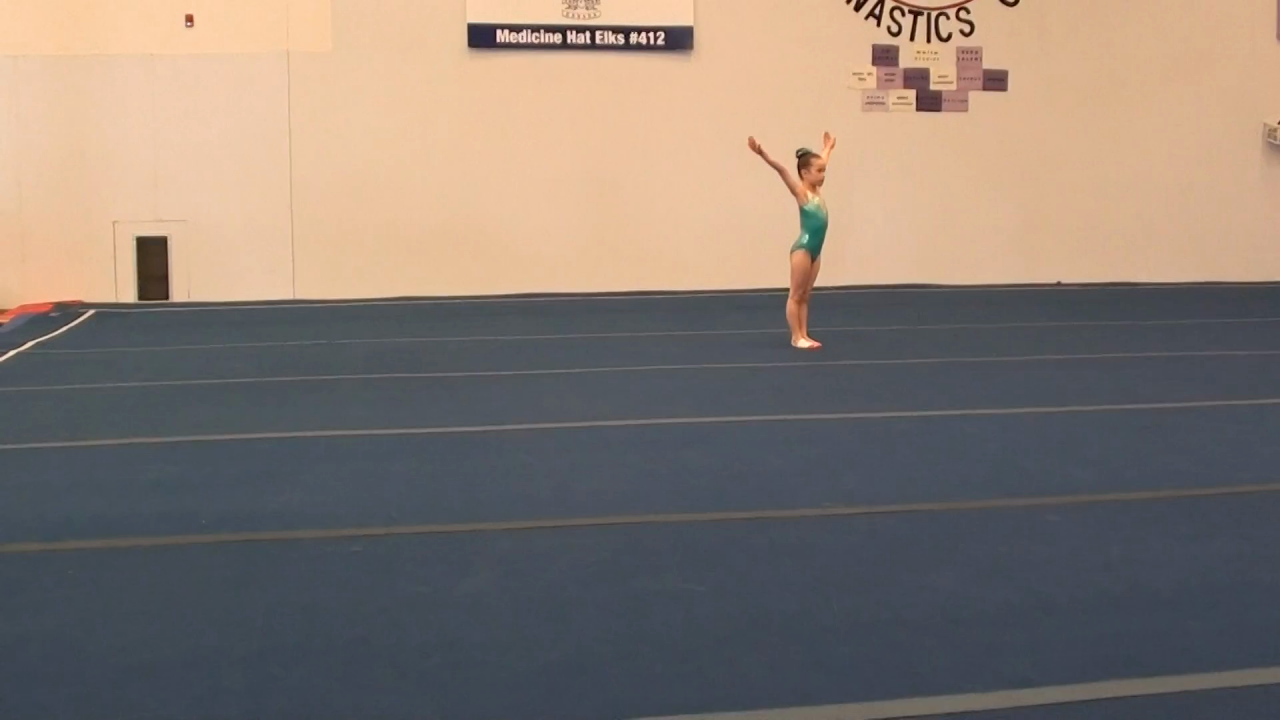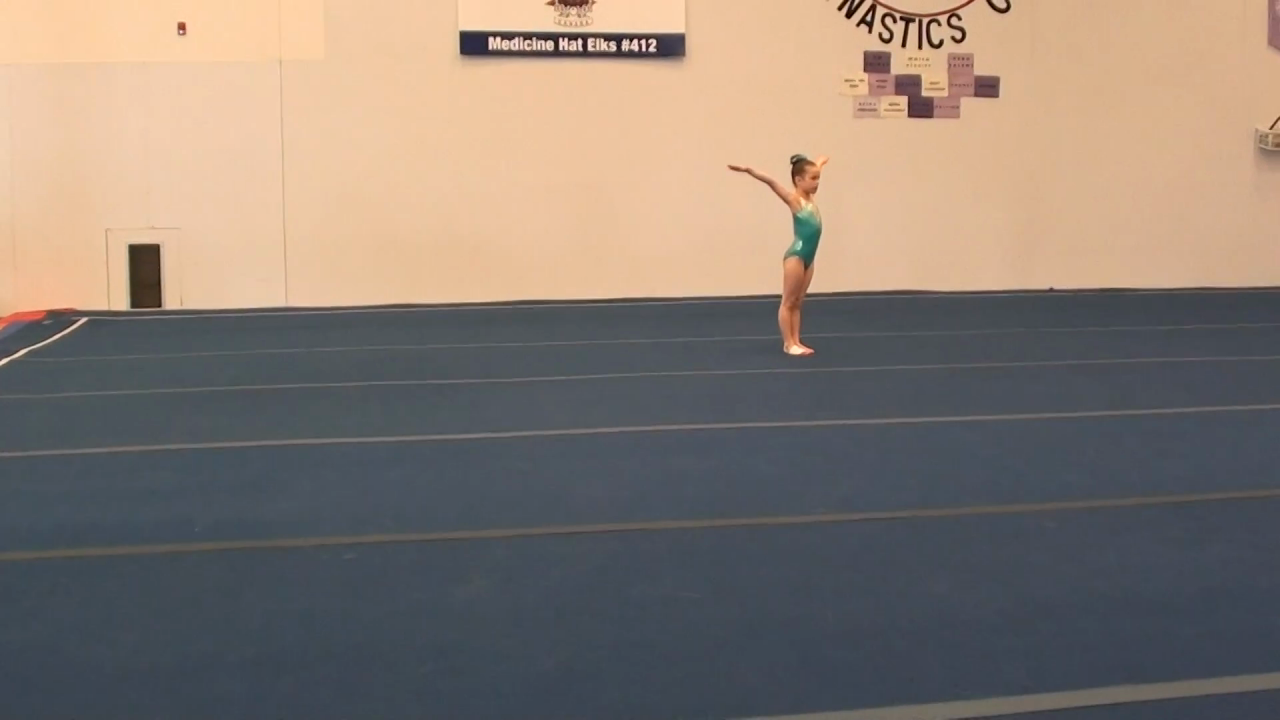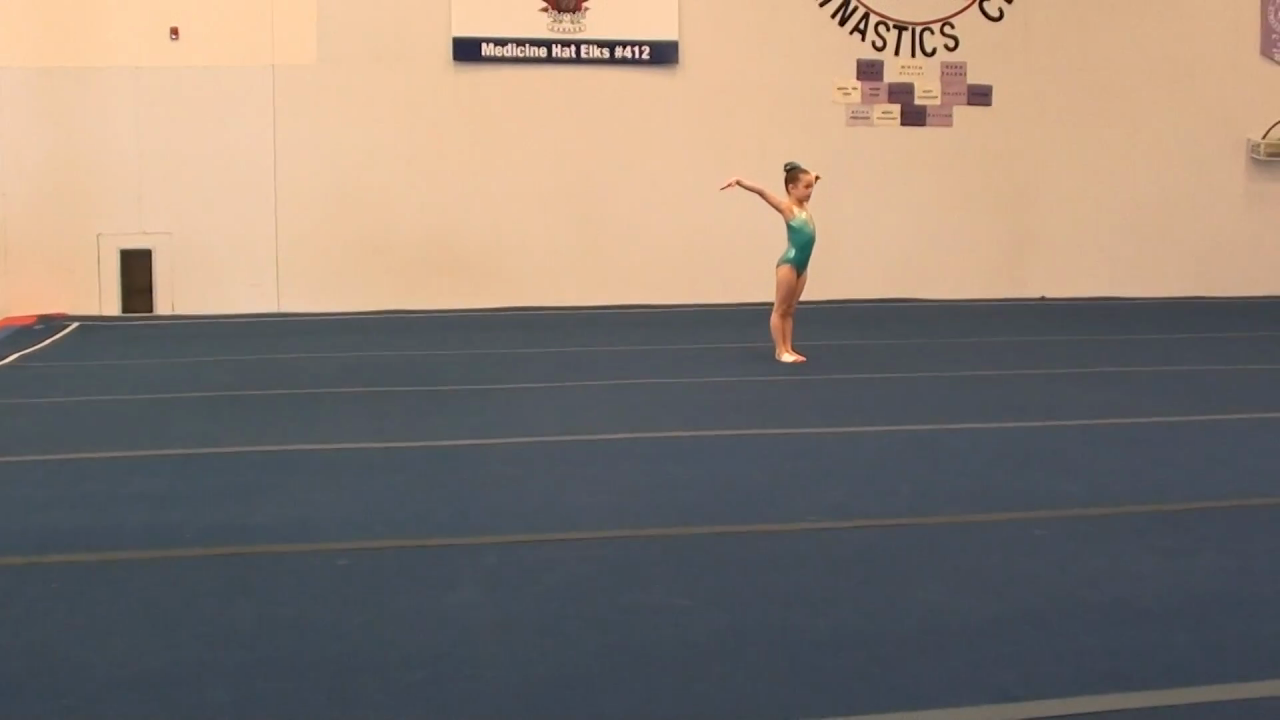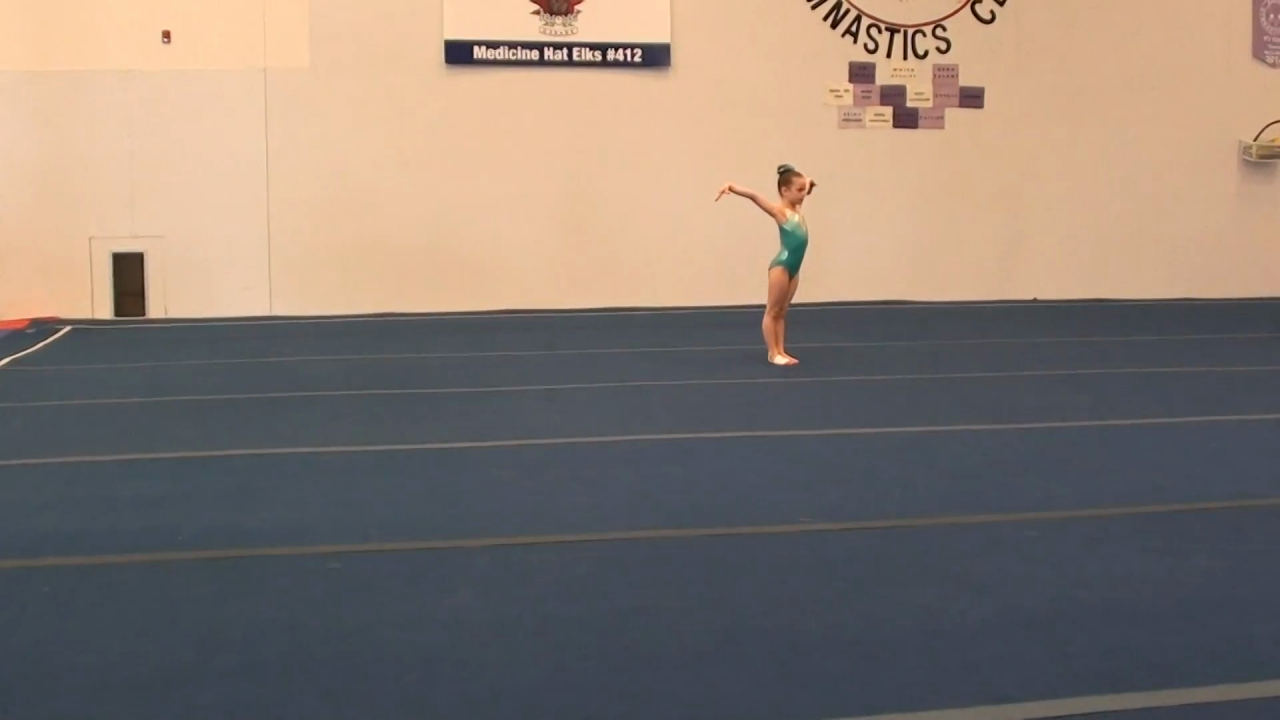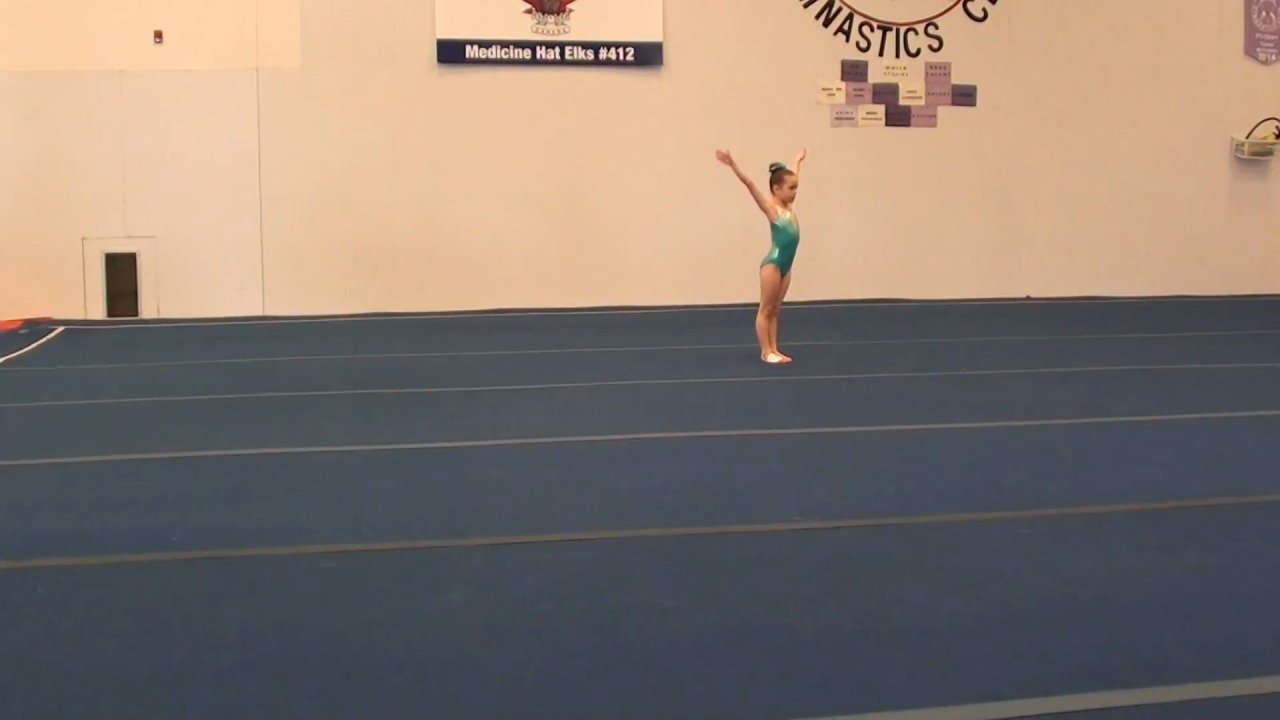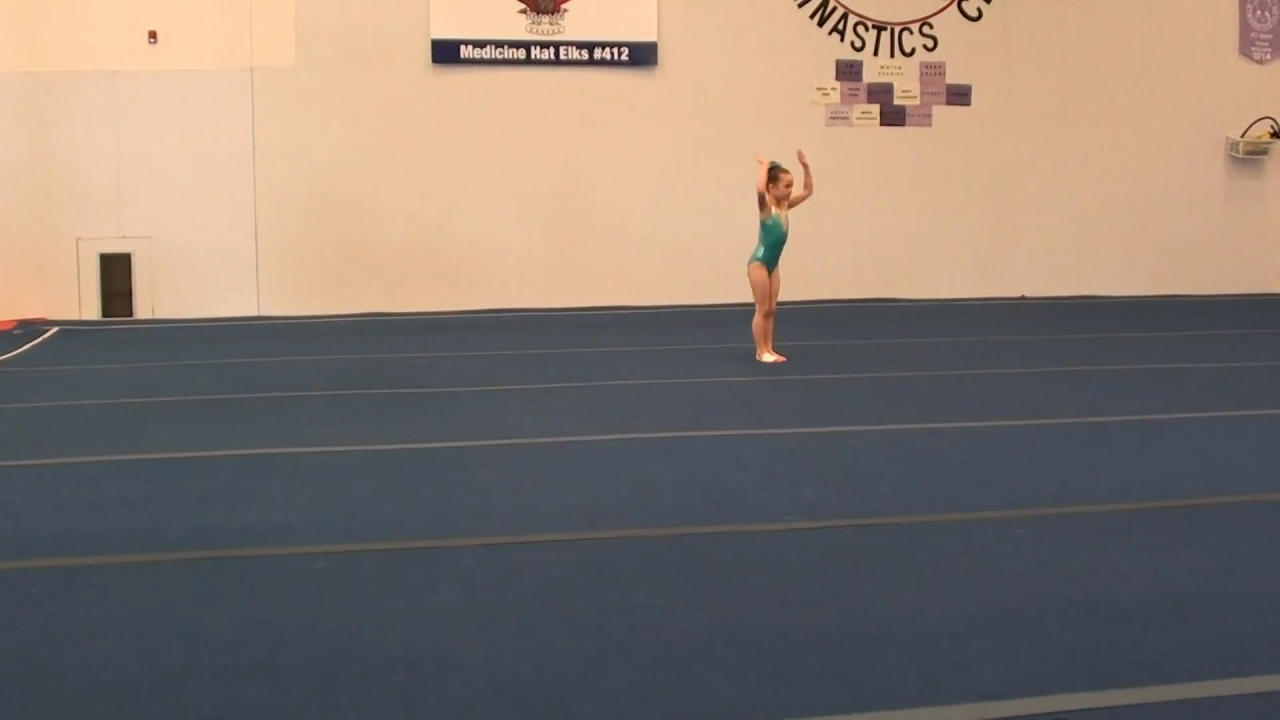
dt=0.2s
person 1, frame 1
left shoulder: (817, 191)
right shoulder: (801, 192)
left elbow: (821, 163)
right elbow: (781, 170)
left wrist: (828, 148)
left hip: (815, 250)
right hip: (802, 249)
left knee: (805, 296)
right knee: (796, 296)
left ankle: (804, 335)
right ankle: (796, 337)
person 1, frame 2
left shoulder: (810, 198)
right shoulder: (794, 199)
left elbow: (814, 174)
right elbow: (771, 182)
left hip: (808, 257)
right hip: (796, 256)
left knee: (797, 303)
right knee: (788, 302)
left ankle: (796, 341)
right ankle: (788, 343)
person 1, frame 3
left shoulder: (803, 207)
right shoulder: (786, 208)
left elbow: (808, 184)
right elbow: (761, 191)
left hip: (801, 265)
right hip: (789, 264)
left knee: (790, 310)
right knee: (780, 310)
left ankle: (788, 349)
right ankle: (780, 350)
person 1, frame 4
left shoulder: (796, 210)
right shoulder: (779, 211)
left elbow: (802, 189)
right elbow: (754, 197)
left hip: (794, 268)
right hip: (781, 266)
left knee: (781, 313)
right knee: (772, 312)
left ankle: (781, 351)
right ankle: (773, 353)
person 1, frame 5
left shoulder: (788, 208)
right shoulder: (770, 207)
left elbow: (792, 180)
right elbow: (750, 185)
right wrist: (732, 164)
left hip: (785, 265)
right hip: (773, 264)
left knee: (774, 311)
right knee: (765, 310)
left ankle: (773, 350)
right ankle: (765, 351)
person 1, frame 6
left shoulder: (784, 207)
right shoulder: (765, 205)
left elbow: (807, 191)
right elbow: (760, 190)
left wrist: (805, 167)
left hip: (771, 265)
right hip: (759, 263)
left knee: (770, 309)
right knee: (763, 310)
left ankle: (768, 349)
right ankle: (761, 351)
